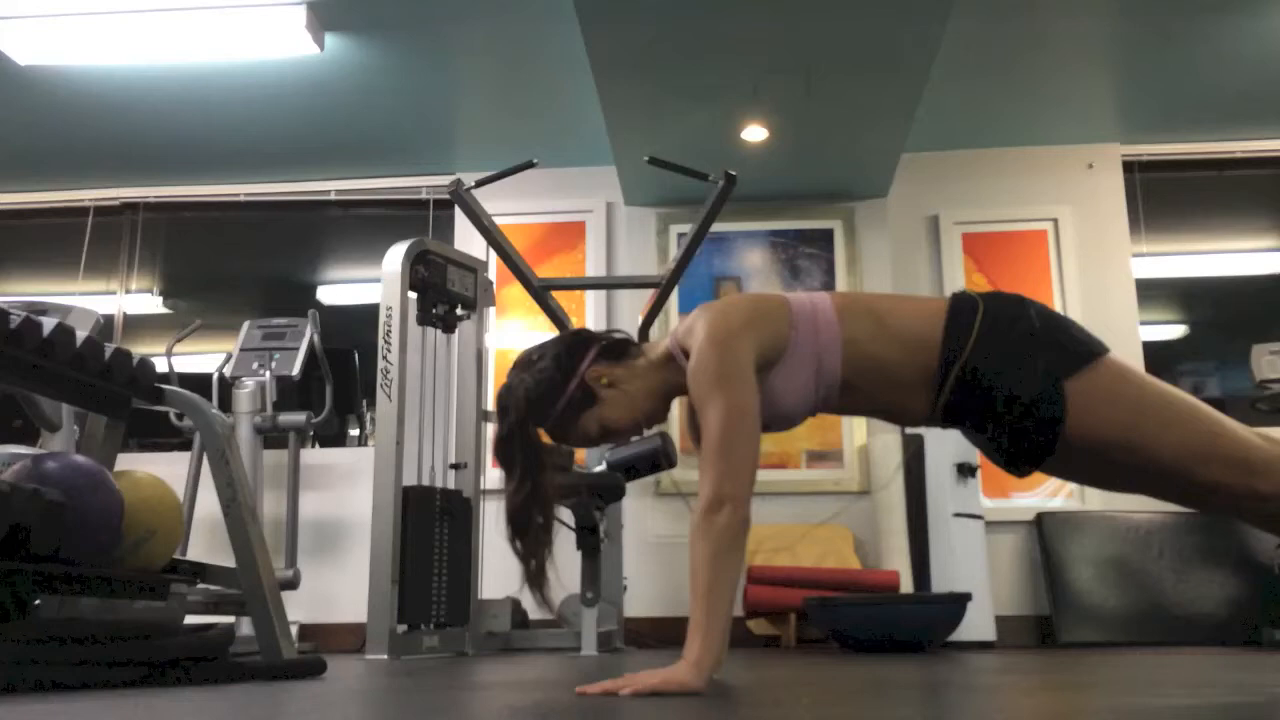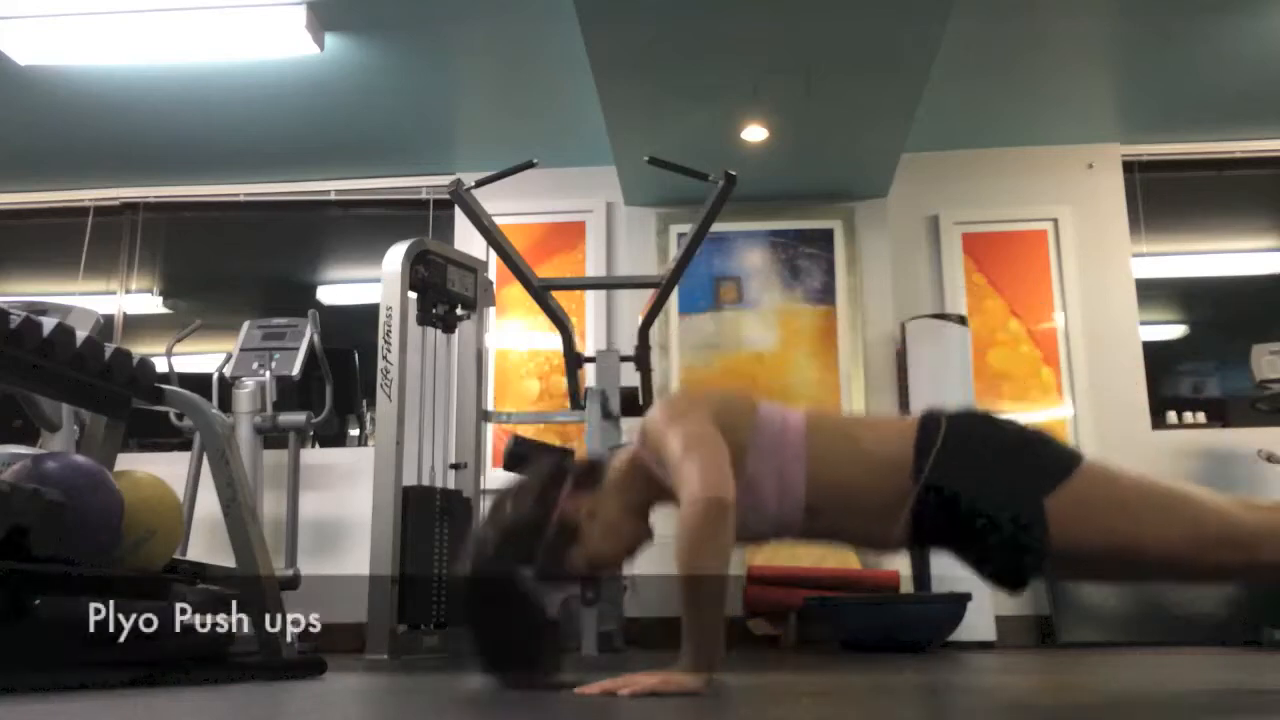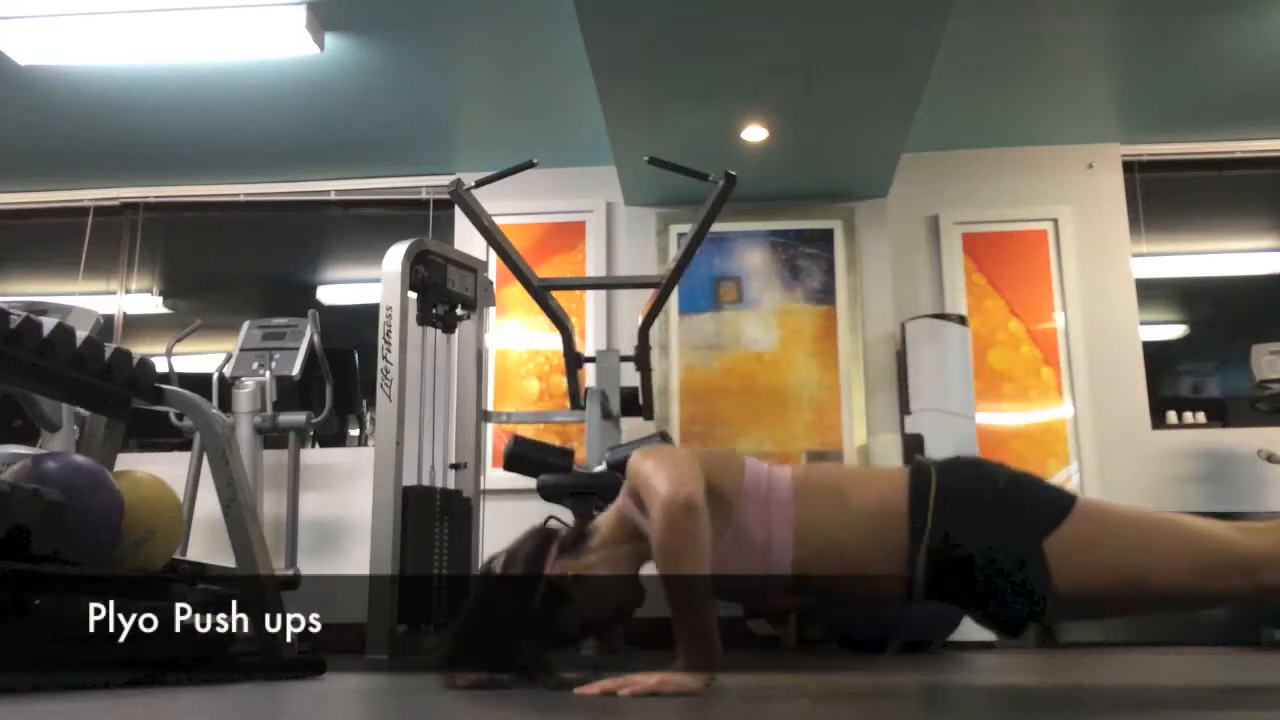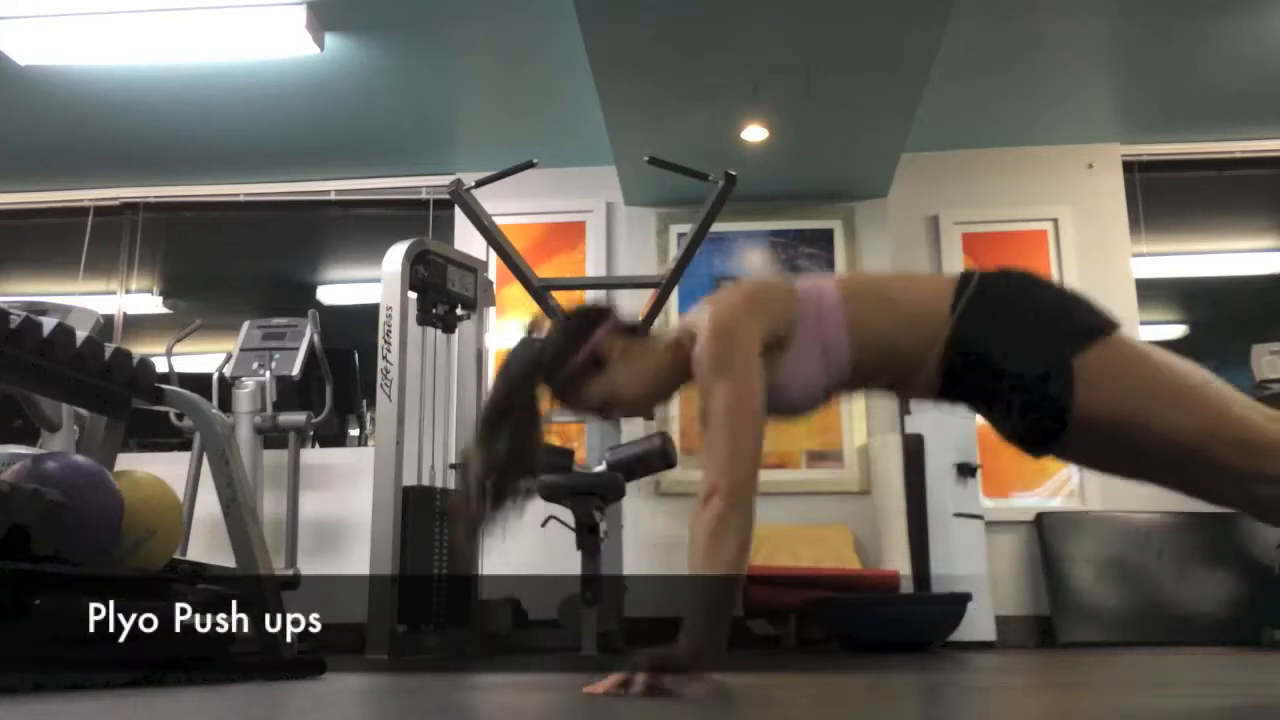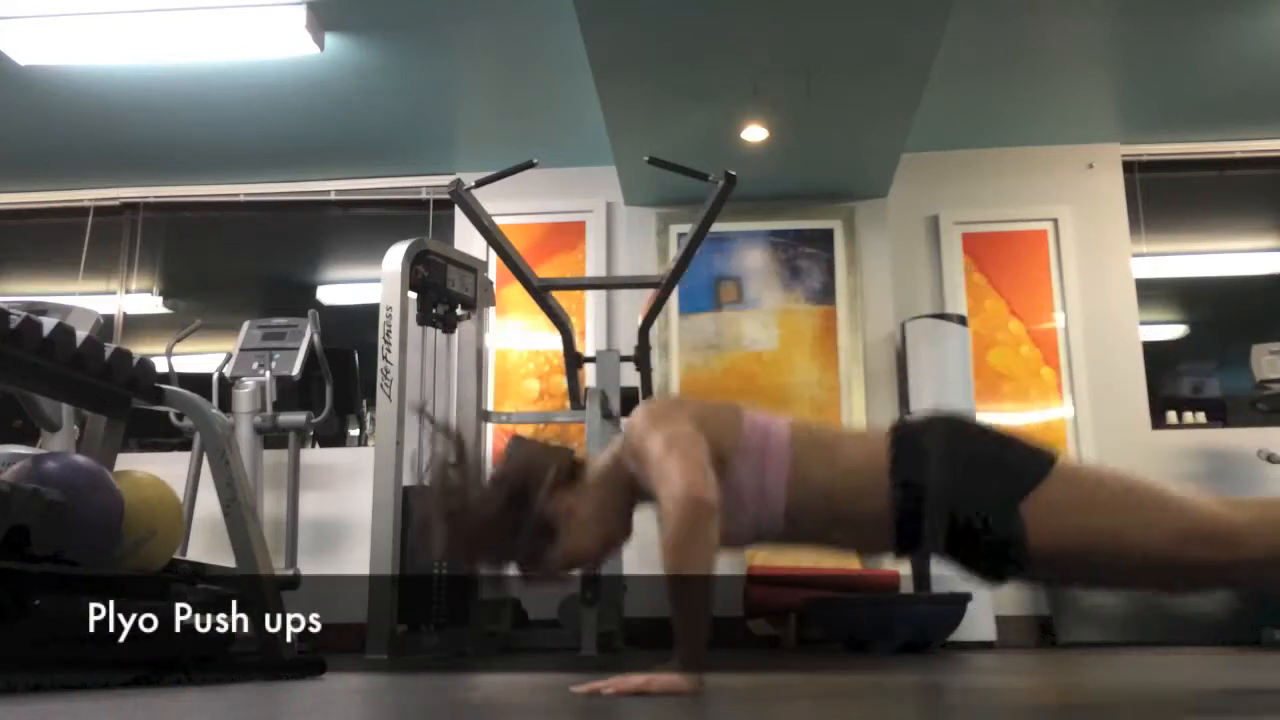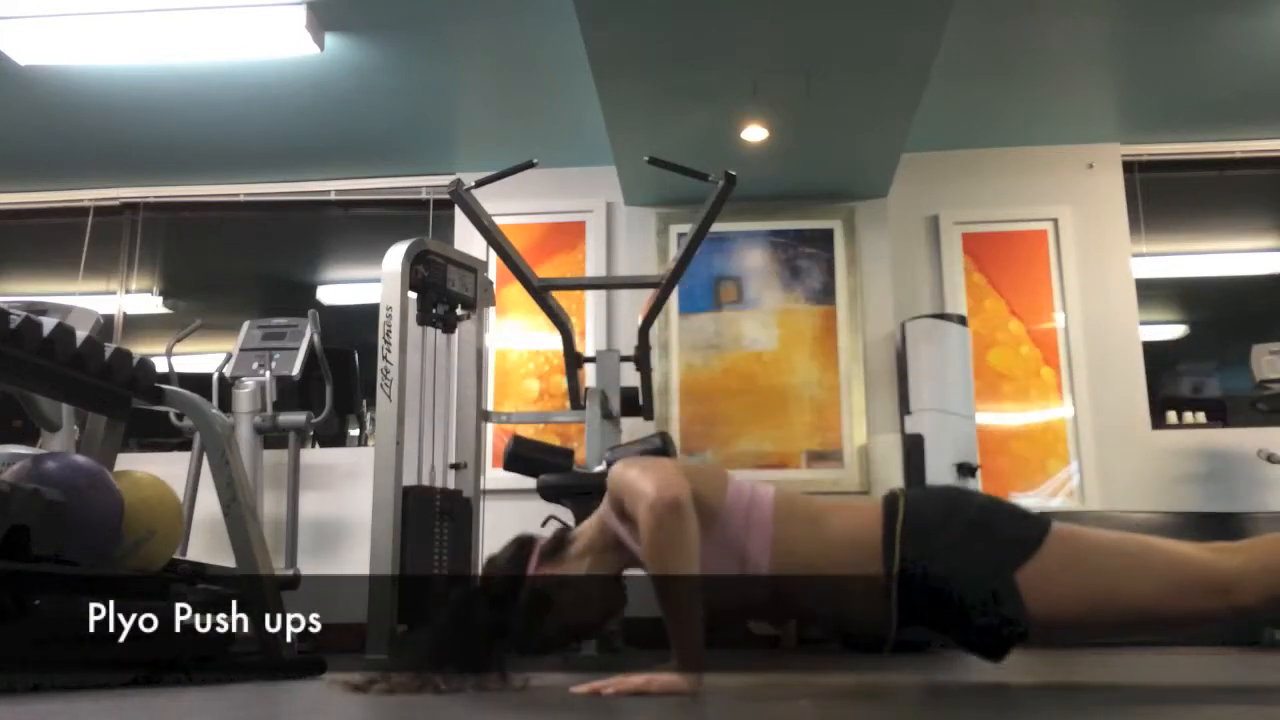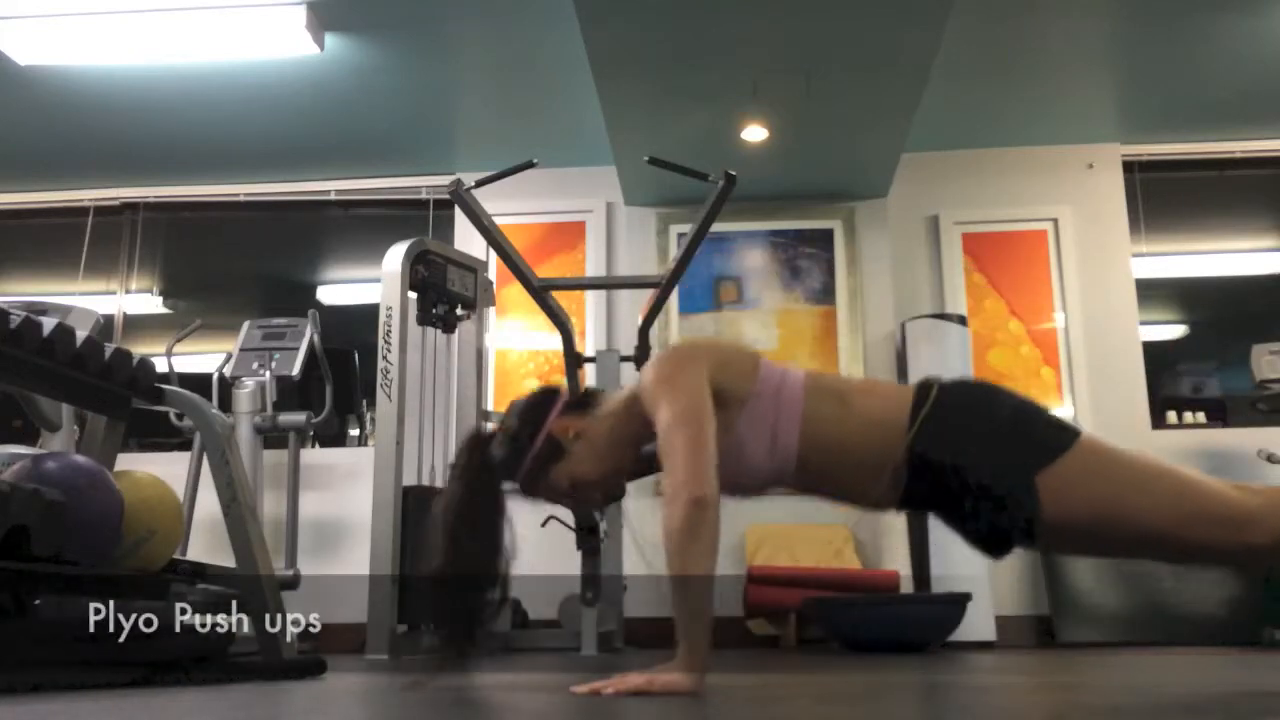
dt=0.4s
person 1, frame 1
left shoulder: (716, 342)
right shoulder: (691, 373)
left elbow: (726, 504)
right elbow: (715, 504)
left wrist: (697, 663)
right wrist: (697, 655)
left hip: (1004, 358)
right hip: (977, 388)
person 1, frame 2
left shoulder: (668, 428)
right shoulder: (660, 478)
left elbow: (713, 502)
left wrist: (694, 664)
left hip: (972, 479)
right hip: (948, 498)
person 1, frame 3
left shoulder: (648, 470)
right shoulder: (648, 522)
left elbow: (682, 510)
left wrist: (693, 665)
left hip: (965, 524)
right hip: (944, 532)
person 1, frame 4
left shoulder: (721, 331)
right shoulder: (696, 356)
left elbow: (732, 499)
right elbow: (718, 493)
left wrist: (687, 651)
right wrist: (699, 643)
left hip: (1013, 346)
right hip: (987, 359)
person 1, frame 5
left shoulder: (651, 429)
right shoulder: (633, 474)
left elbow: (696, 505)
left wrist: (687, 666)
left hip: (952, 487)
right hip: (923, 499)
person 1, frame 6
left shoulder: (627, 526)
right shoulder: (610, 548)
left elbow: (670, 502)
left wrist: (684, 666)
left hip: (935, 560)
right hip: (915, 556)
person 1, frame 7
left shoulder: (670, 377)
right shoulder: (658, 415)
left elbow: (692, 501)
right elbow: (696, 513)
left wrist: (686, 665)
right wrist: (688, 649)
left hip: (969, 443)
right hip: (948, 464)
